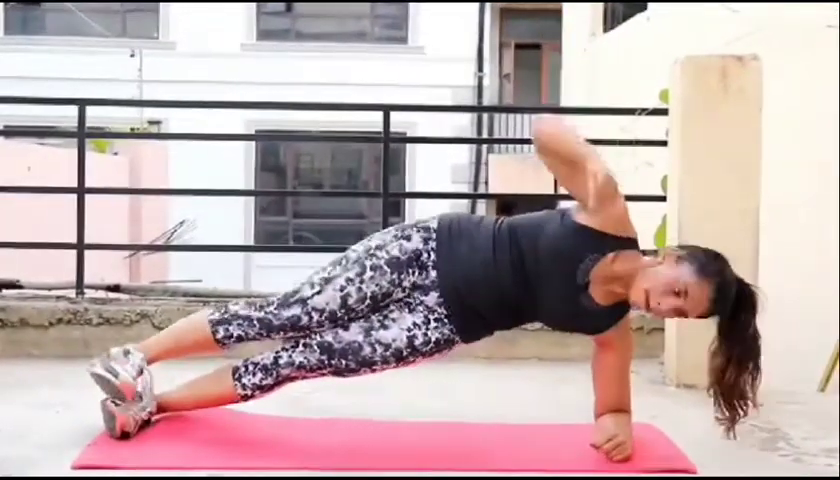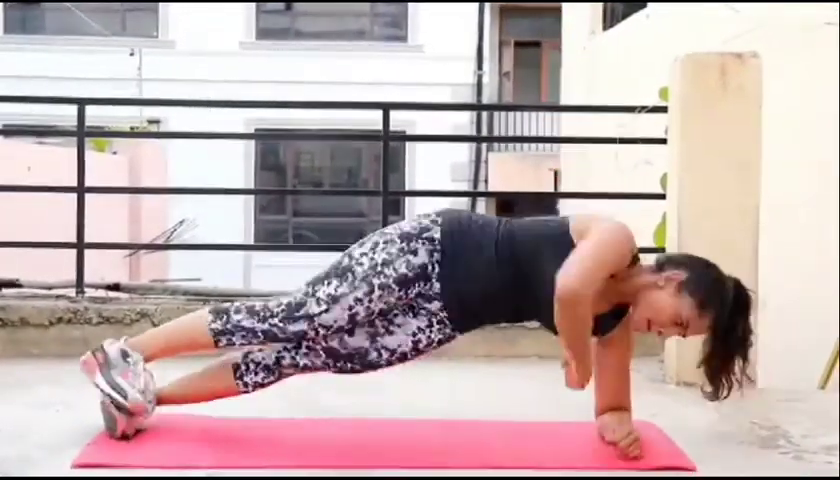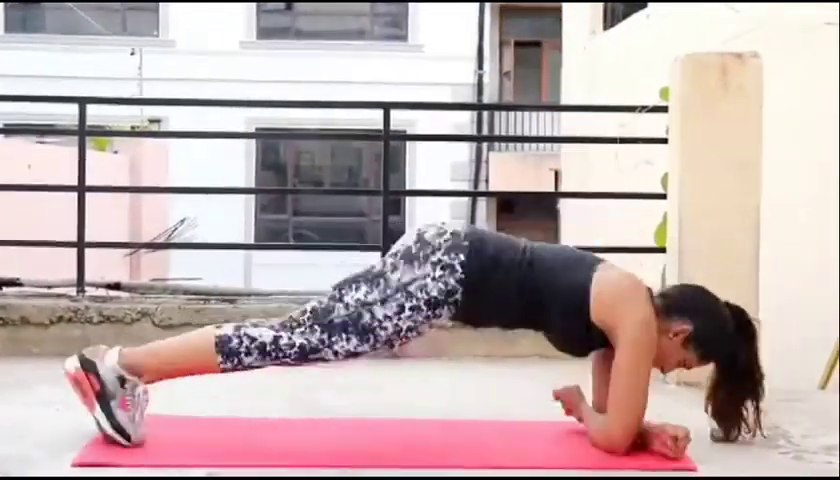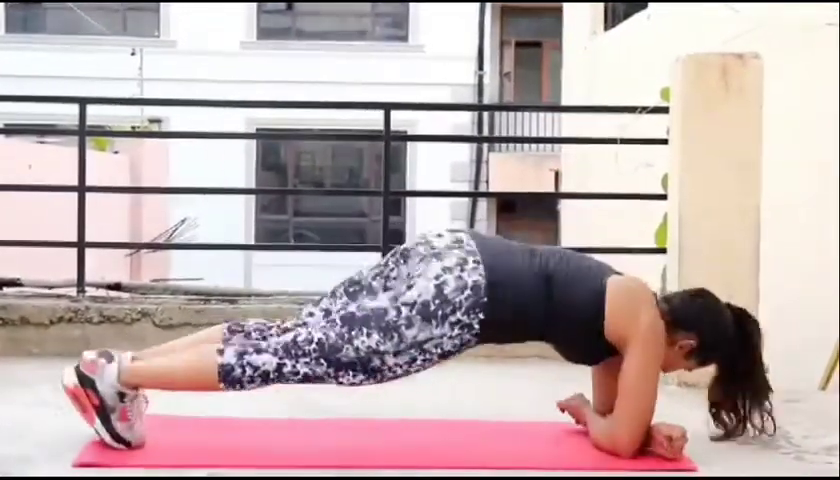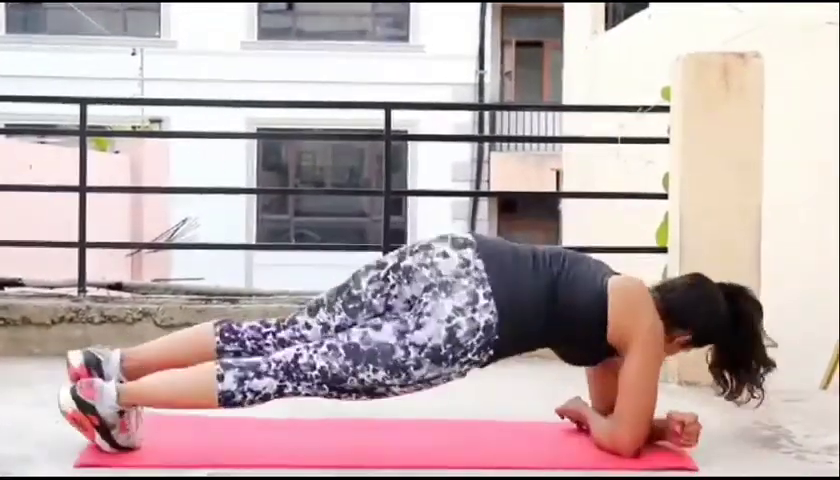
dt=0.2s
person 1, frame 1
left shoulder: (617, 327)
right shoulder: (609, 222)
left elbow: (611, 406)
right elbow: (548, 135)
left wrist: (615, 428)
right wrist: (588, 162)
left hip: (446, 320)
right hip: (432, 250)
left knee: (309, 358)
right knee: (288, 317)
left ankle: (148, 402)
right ankle: (135, 359)
person 1, frame 2
left shoulder: (615, 322)
right shoulder: (617, 244)
left elbow: (611, 408)
right elbow: (570, 288)
left wrist: (621, 426)
right wrist: (577, 359)
left hip: (443, 315)
right hip: (431, 252)
left knee: (307, 353)
right knee: (289, 320)
left ankle: (147, 396)
right ankle: (127, 355)
person 1, frame 3
left shoulder: (616, 320)
right shoulder: (632, 303)
left elbow: (617, 429)
right elbow: (613, 430)
left wrist: (652, 434)
right wrist: (583, 407)
left hip: (442, 285)
right hip: (441, 265)
left knee: (295, 342)
right knee: (294, 342)
left ankle: (128, 378)
right ankle: (115, 366)
person 1, frame 4
left shoulder: (623, 306)
right shoulder: (646, 323)
left elbow: (614, 425)
right elbow: (616, 437)
left wrist: (650, 430)
right wrist: (585, 413)
left hip: (448, 256)
right hip: (458, 290)
left knee: (287, 337)
right knee: (297, 357)
left ankle: (120, 365)
right ankle: (114, 380)
person 1, frame 5
left shoulder: (619, 297)
right shoulder: (644, 322)
right elbow: (619, 436)
left wrist: (660, 423)
right wrist: (585, 414)
left hip: (445, 257)
right hip: (462, 310)
left knee: (282, 338)
right knee: (296, 369)
left ankle: (112, 363)
right ankle: (111, 397)
